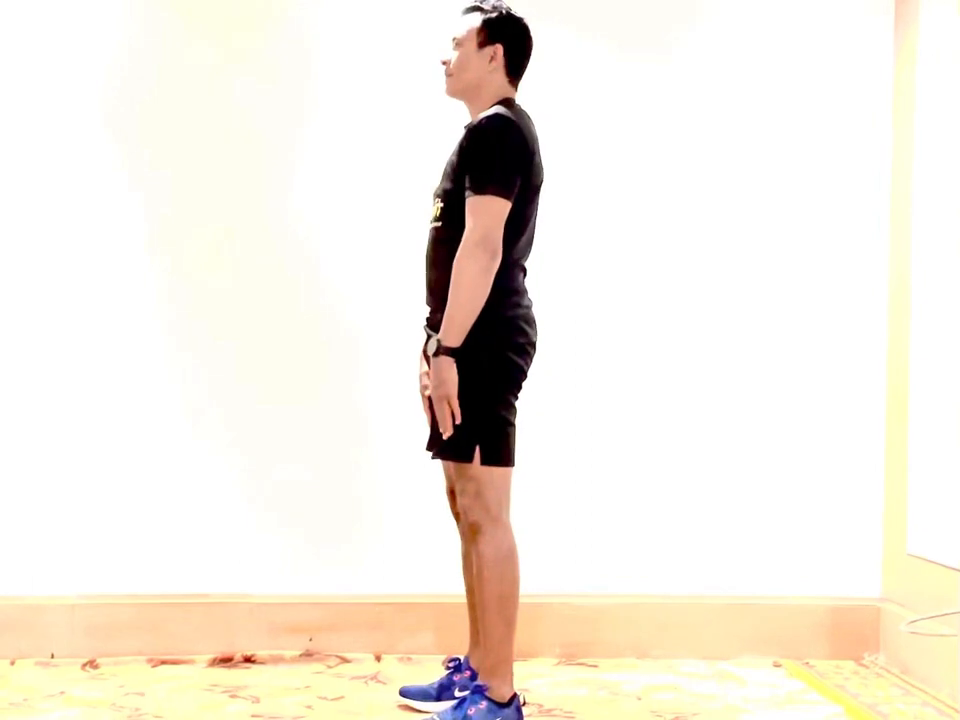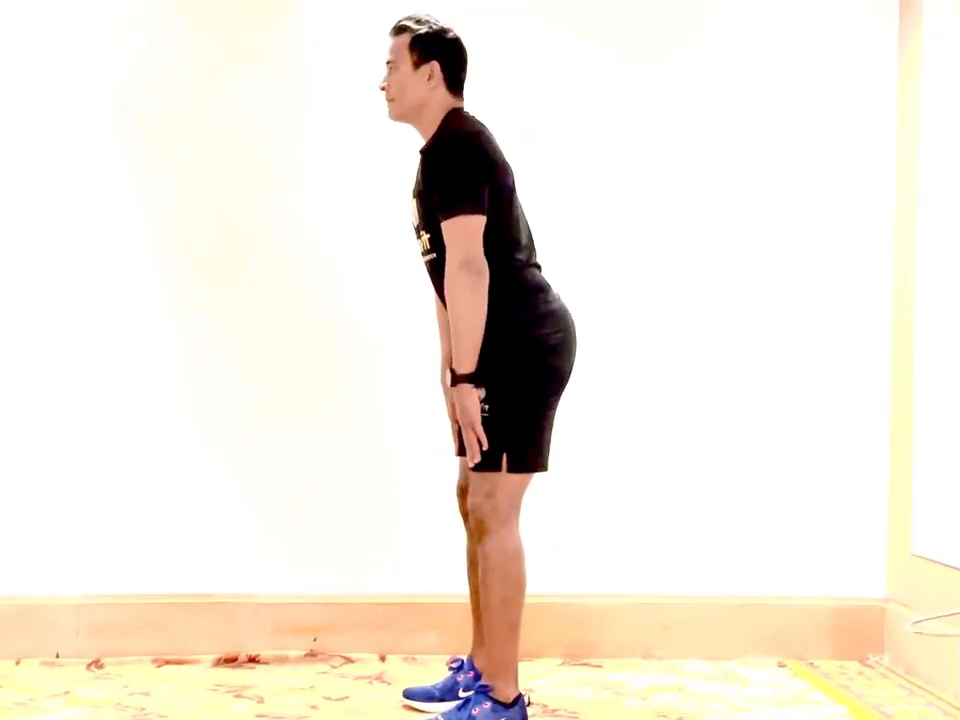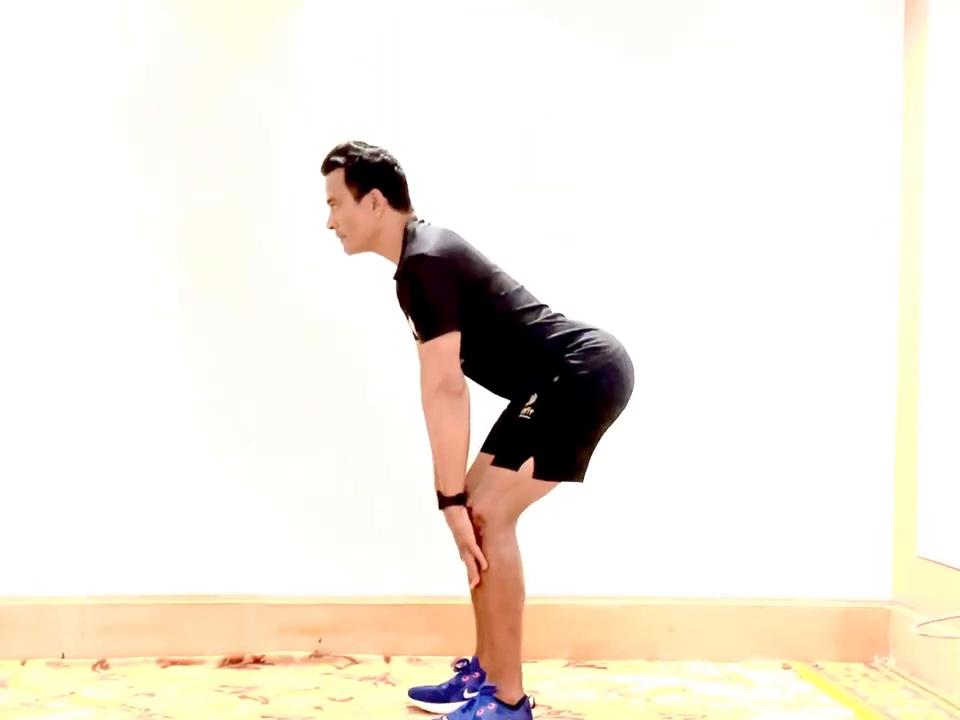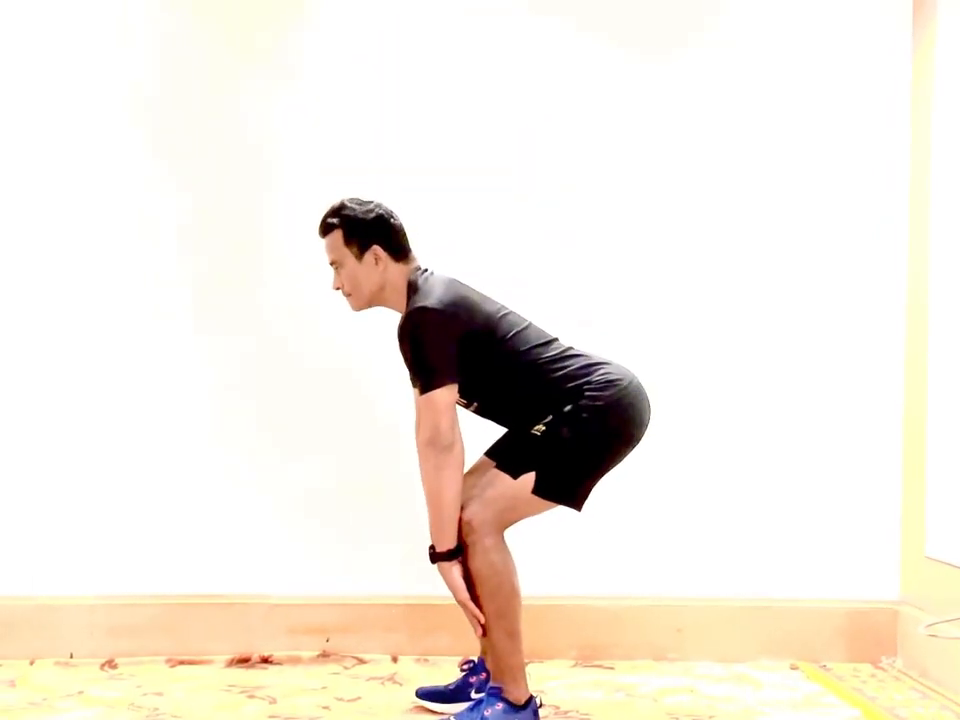
dt=1s
person 1, frame 1
left shoulder: (497, 128)
right shoulder: (493, 132)
left elbow: (483, 247)
left wrist: (448, 350)
right wrist: (441, 346)
left hip: (482, 344)
right hip: (470, 342)
left knee: (484, 513)
right knee: (469, 508)
person 1, frame 2
left shoulder: (455, 145)
right shoulder: (446, 148)
left elbow: (469, 267)
left wrist: (464, 378)
right wrist: (452, 368)
left hip: (524, 347)
right hip: (510, 346)
left knee: (492, 511)
right knee: (475, 503)
person 1, frame 3
left shoulder: (424, 265)
right shoulder: (427, 255)
left elbow: (445, 390)
right elbow: (446, 388)
left wrist: (452, 500)
right wrist: (457, 494)
left hip: (587, 375)
right hip: (579, 373)
left knee: (487, 511)
right knee: (478, 504)
right ankle: (485, 673)
person 1, frame 4
left shoulder: (426, 317)
right shoulder: (432, 300)
left elbow: (437, 442)
right elbow: (441, 437)
left wrist: (445, 553)
right wrist: (448, 542)
left hip: (604, 407)
right hip: (588, 404)
left knee: (477, 520)
right knee: (466, 509)
right ankle: (489, 673)
